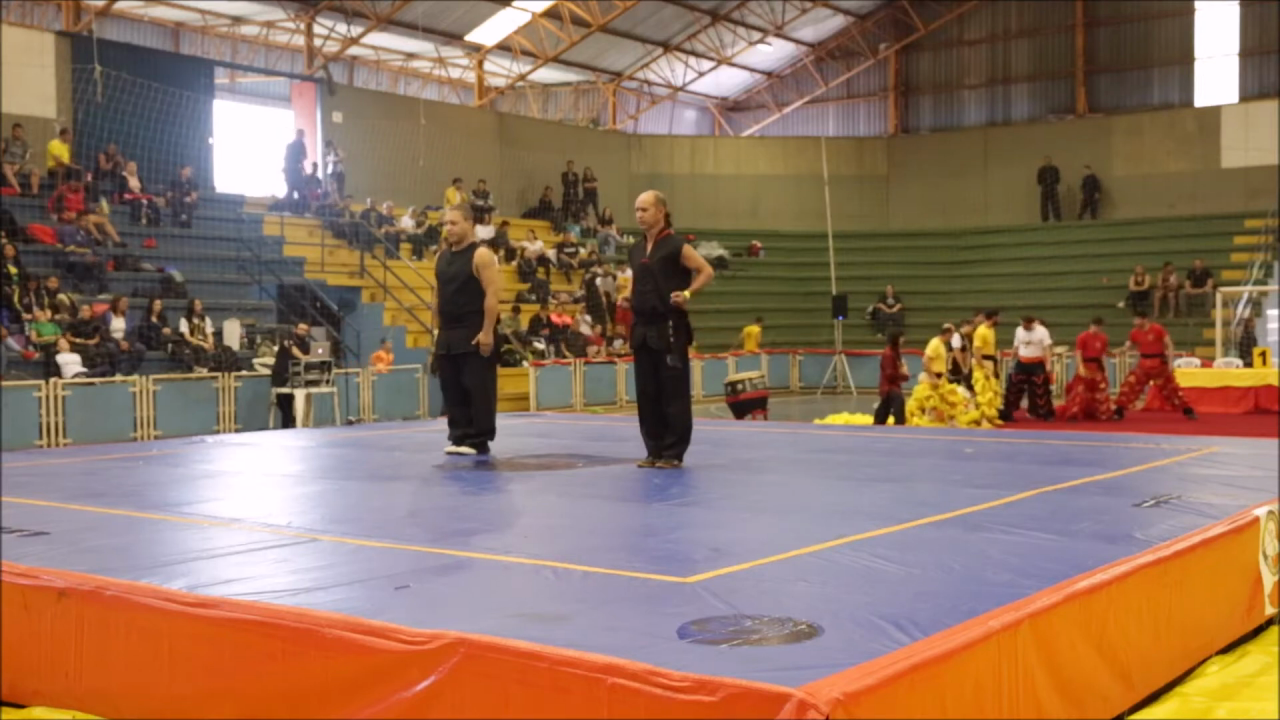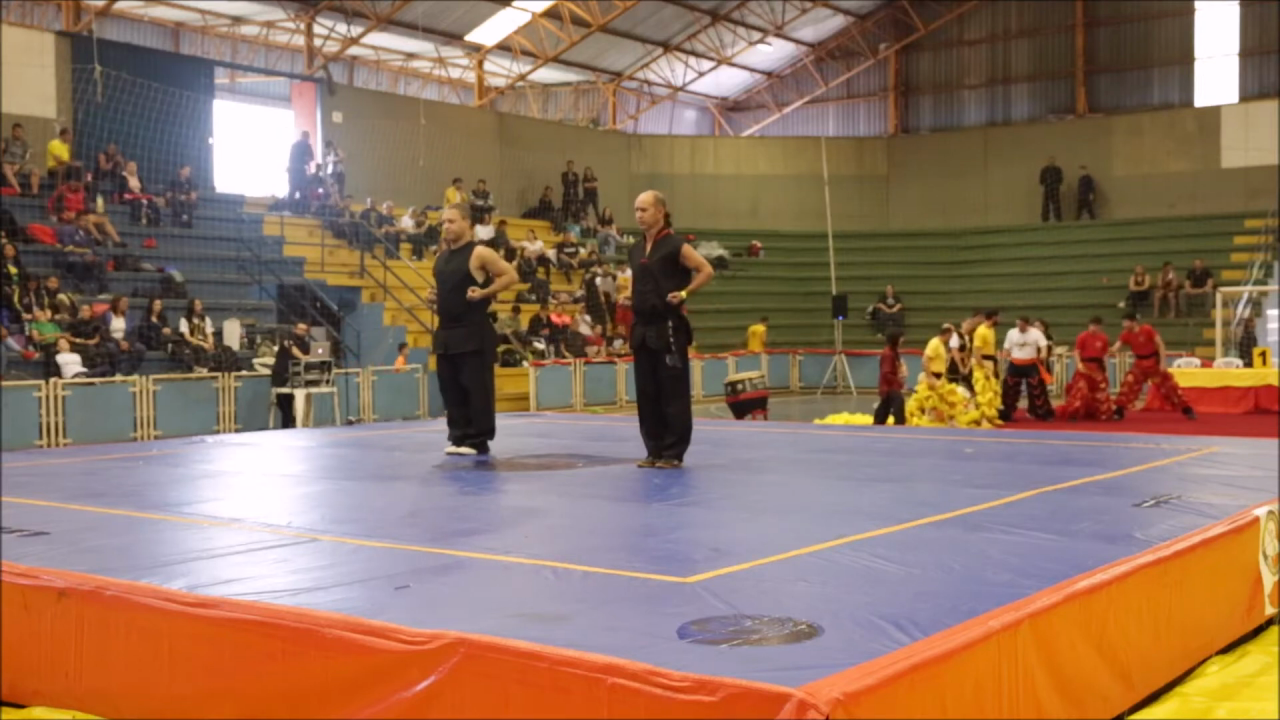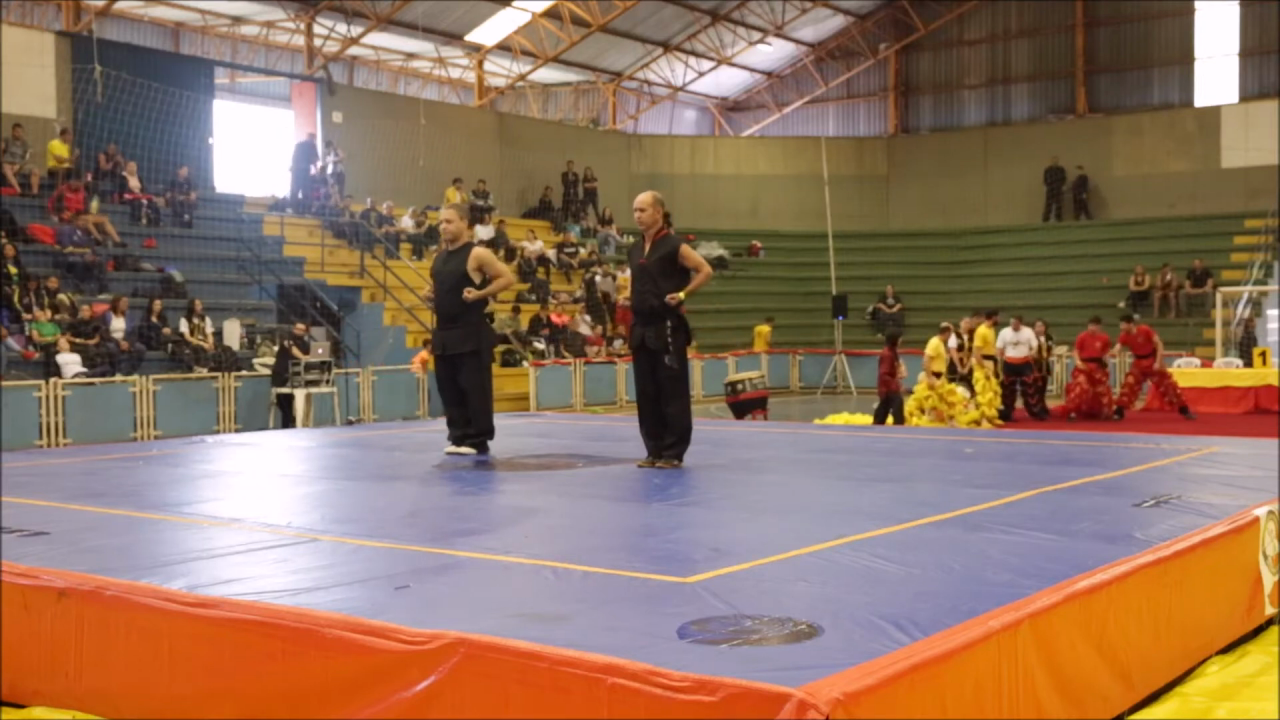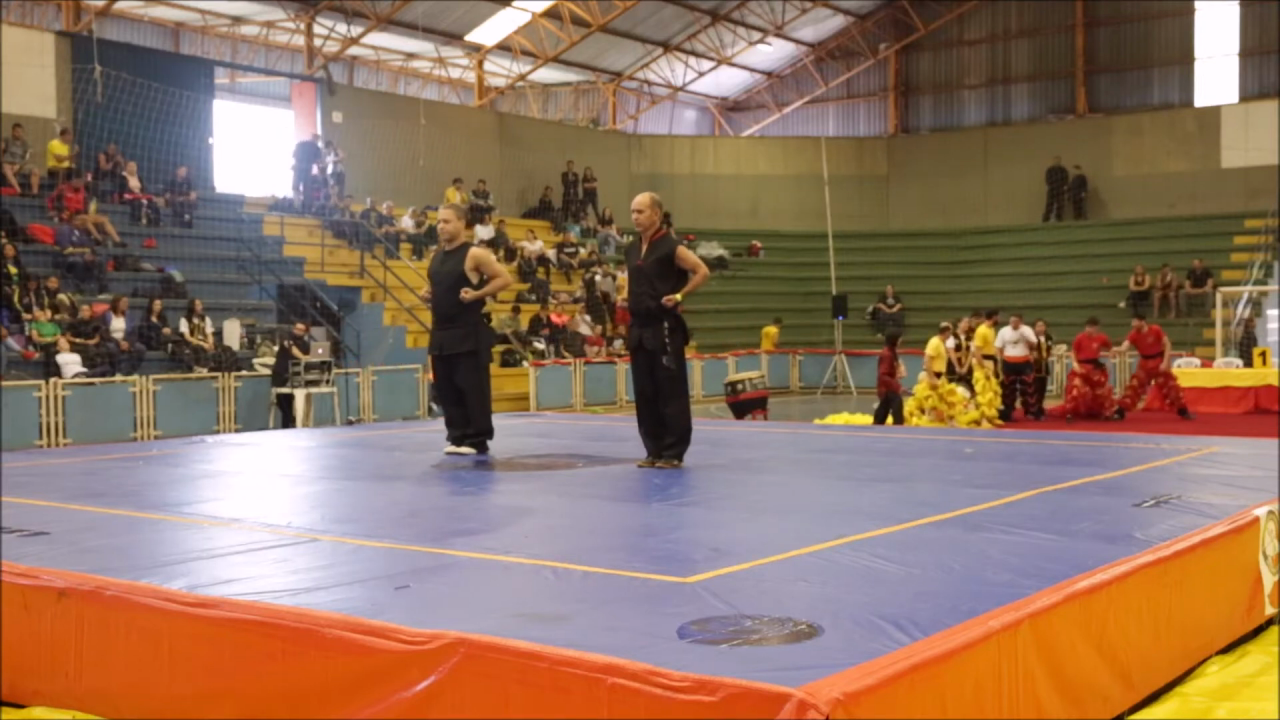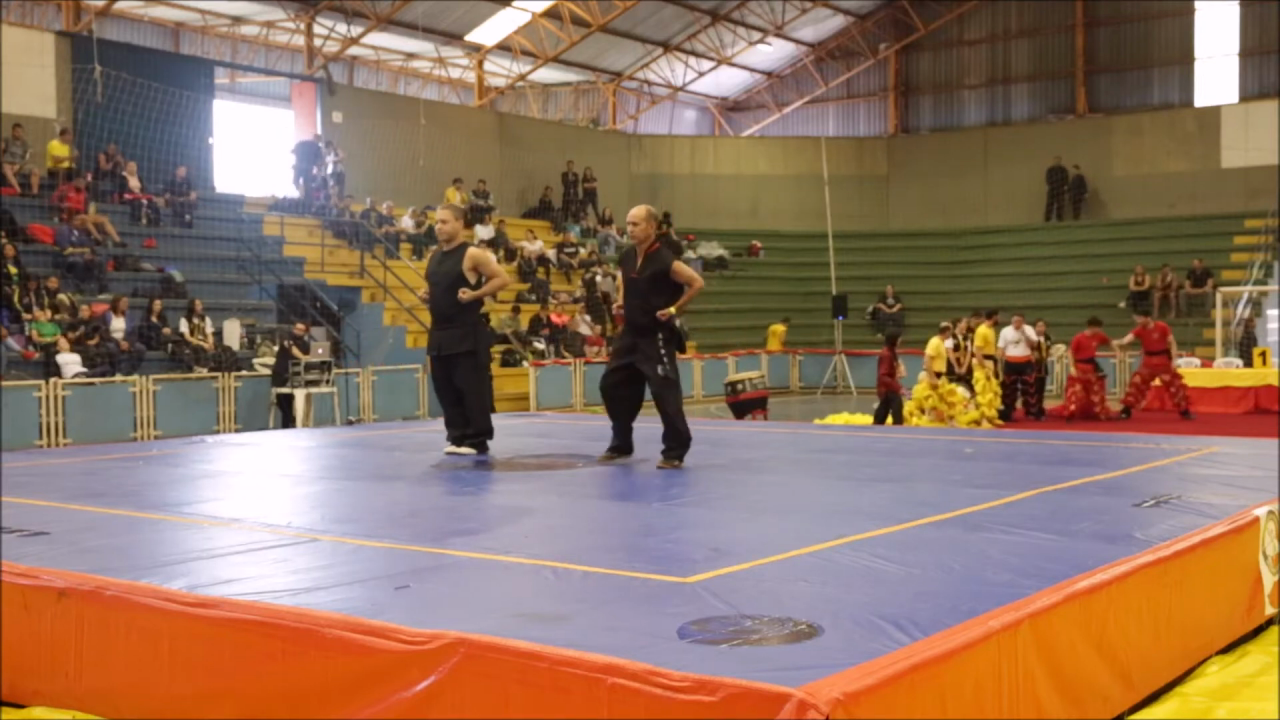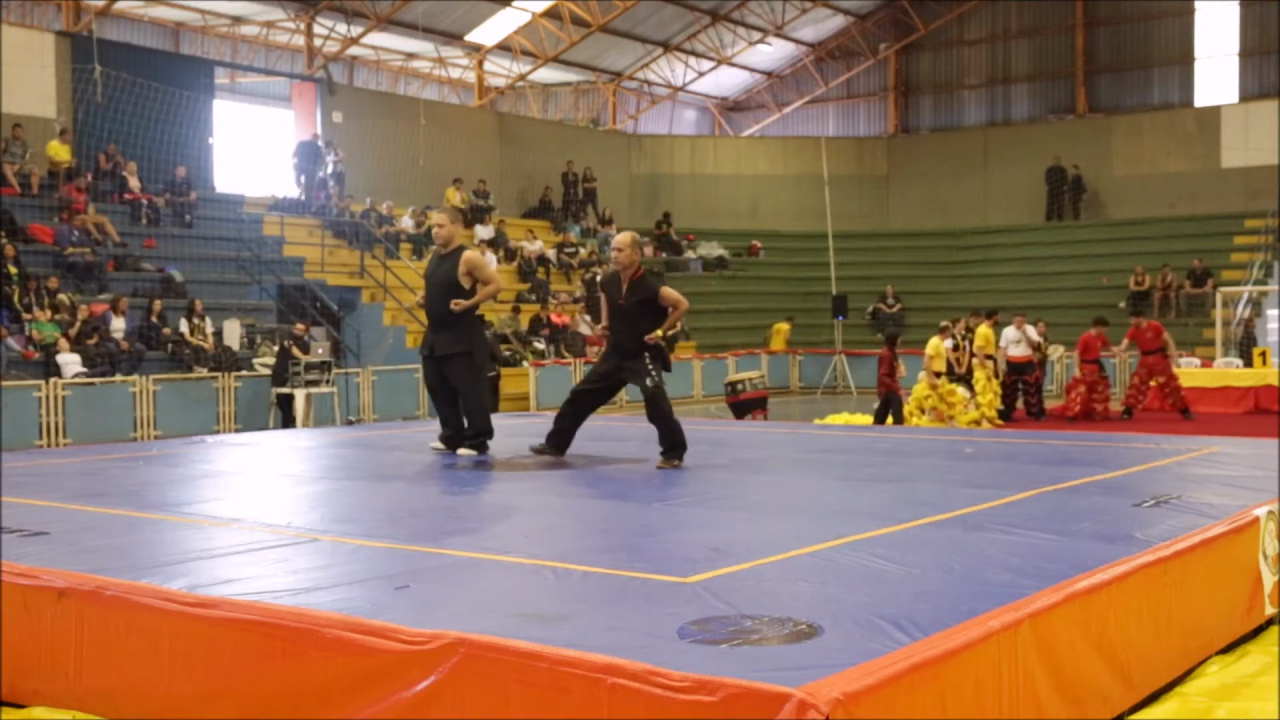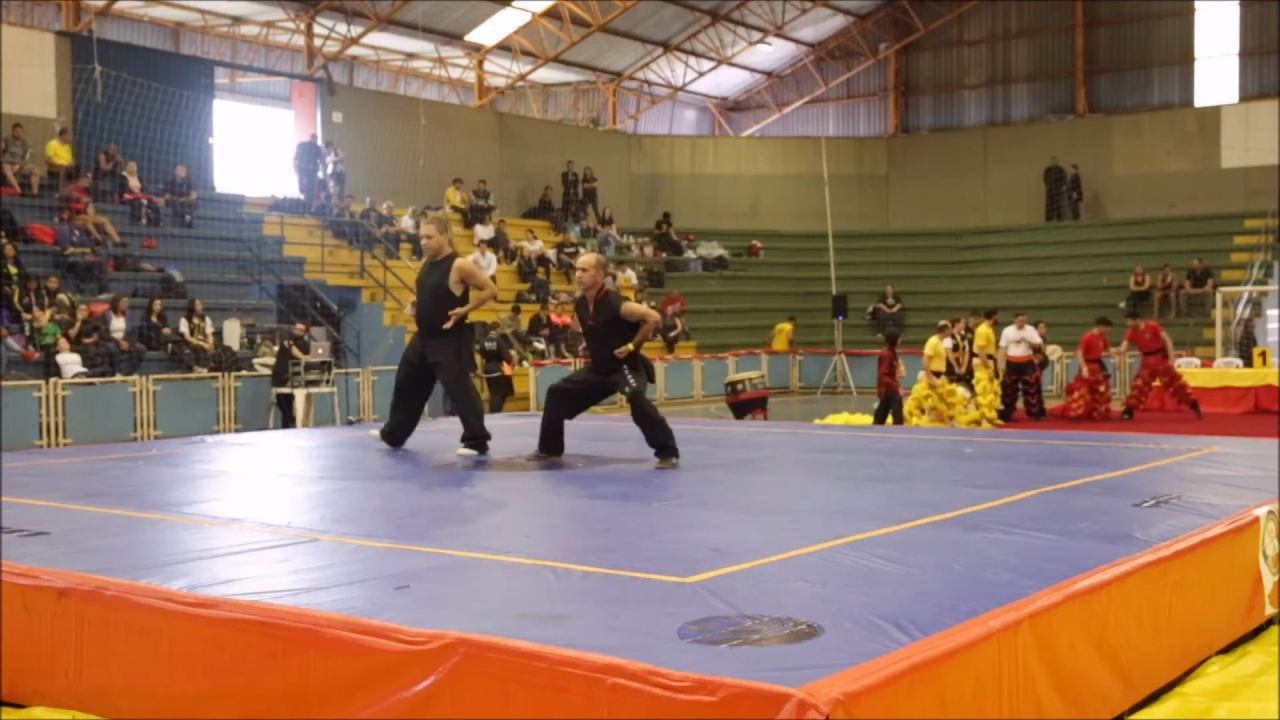
dt=0.2s
person 1, frame 1
left shoulder: (676, 246)
right shoulder: (636, 250)
left elbow: (707, 272)
left wrist: (686, 294)
right wrist: (630, 298)
left hip: (668, 327)
right hip: (642, 328)
left knee: (674, 392)
right knee: (647, 392)
left ankle: (673, 452)
right ankle: (655, 450)
person 1, frame 2
left shoulder: (675, 246)
right shoulder: (635, 250)
left elbow: (706, 271)
left wrist: (683, 293)
right wrist: (631, 298)
left hip: (668, 327)
right hip: (641, 327)
left knee: (673, 392)
right knee: (646, 392)
left ankle: (673, 452)
right ankle: (654, 450)
person 1, frame 3
left shoulder: (674, 246)
right shoulder: (634, 250)
left elbow: (705, 270)
left wrist: (682, 294)
right wrist: (630, 298)
left hip: (667, 327)
right hip: (641, 327)
left knee: (672, 392)
right knee: (646, 393)
left ankle: (673, 453)
right ankle: (654, 450)
person 1, frame 4
left shoulder: (671, 247)
right shoulder: (631, 250)
left elbow: (702, 271)
left wrist: (679, 296)
right wrist: (628, 298)
left hip: (664, 328)
right hip: (639, 327)
left knee: (671, 392)
right knee: (646, 392)
left ankle: (673, 453)
right ankle: (655, 450)
person 1, frame 5
left shoulder: (667, 261)
right shoulder: (625, 258)
left elbow: (696, 283)
left wrist: (674, 309)
right wrist: (621, 301)
left hip: (657, 337)
right hip: (631, 335)
left knee: (665, 394)
right knee: (611, 386)
left ankle: (674, 452)
right ankle: (621, 444)
person 1, frame 6
left shoulder: (650, 287)
right shoulder: (608, 282)
left elbow: (682, 305)
left wrist: (661, 331)
right wrist: (606, 323)
left hip: (644, 355)
right hip: (615, 353)
left knee: (655, 398)
right knee: (582, 394)
left ankle: (673, 453)
right ankle: (556, 443)
person 1, frame 7
left shoulder: (616, 304)
right shoulder: (580, 304)
left elbow: (654, 318)
left wrist: (632, 346)
right wrist: (588, 344)
left hip: (625, 367)
right hip: (597, 368)
left knee: (638, 401)
right knee: (557, 394)
left ankle: (667, 453)
right ankle: (550, 448)
person 2, frame 1
left shoulder: (481, 255)
right shoulder: (443, 257)
left elbow: (494, 294)
left wrist: (487, 331)
right wrist: (439, 327)
left hip: (473, 334)
right hip: (448, 334)
left knee: (478, 388)
right knee: (452, 389)
left ankle: (479, 440)
right ankle: (459, 436)
person 2, frame 2
left shoulder: (479, 253)
right shoulder: (442, 256)
left elbow: (510, 275)
left wrist: (484, 293)
right wrist: (434, 297)
left hip: (473, 333)
right hip: (446, 332)
left knee: (477, 388)
right knee: (450, 389)
left ankle: (478, 441)
right ankle: (459, 437)
person 2, frame 3
left shoulder: (477, 254)
right shoulder: (439, 257)
left elbow: (507, 278)
left wrist: (479, 294)
right wrist: (431, 295)
left hip: (471, 333)
right hip: (443, 333)
left knee: (475, 388)
right knee: (449, 389)
left ankle: (478, 440)
right ankle: (459, 437)
person 2, frame 4
left shoulder: (474, 255)
right shoulder: (436, 257)
left elbow: (504, 279)
left wrist: (477, 295)
right wrist: (428, 295)
left hip: (468, 333)
right hip: (441, 333)
left knee: (473, 388)
right knee: (446, 390)
left ankle: (477, 440)
right ankle: (457, 437)
person 2, frame 5
left shoulder: (472, 254)
right shoulder: (434, 257)
left elbow: (502, 279)
left wrist: (475, 295)
right wrist: (427, 295)
left hip: (467, 334)
right hip: (440, 333)
left knee: (472, 388)
right knee: (446, 390)
left ankle: (477, 441)
right ankle: (457, 438)
person 2, frame 6
left shoulder: (468, 258)
right shoulder: (433, 258)
left elbow: (494, 285)
left wrist: (469, 304)
right wrist: (424, 300)
left hip: (462, 335)
right hip: (435, 334)
left knee: (470, 388)
right knee: (438, 388)
left ankle: (478, 441)
right ankle: (451, 438)
person 2, frame 7
left shoulder: (461, 266)
right shoulder: (428, 263)
left elbow: (489, 291)
left wrist: (463, 311)
right wrist: (417, 303)
left hip: (450, 341)
right hip: (423, 339)
left knee: (460, 390)
right knee: (406, 386)
left ankle: (477, 441)
right ankle: (392, 434)
